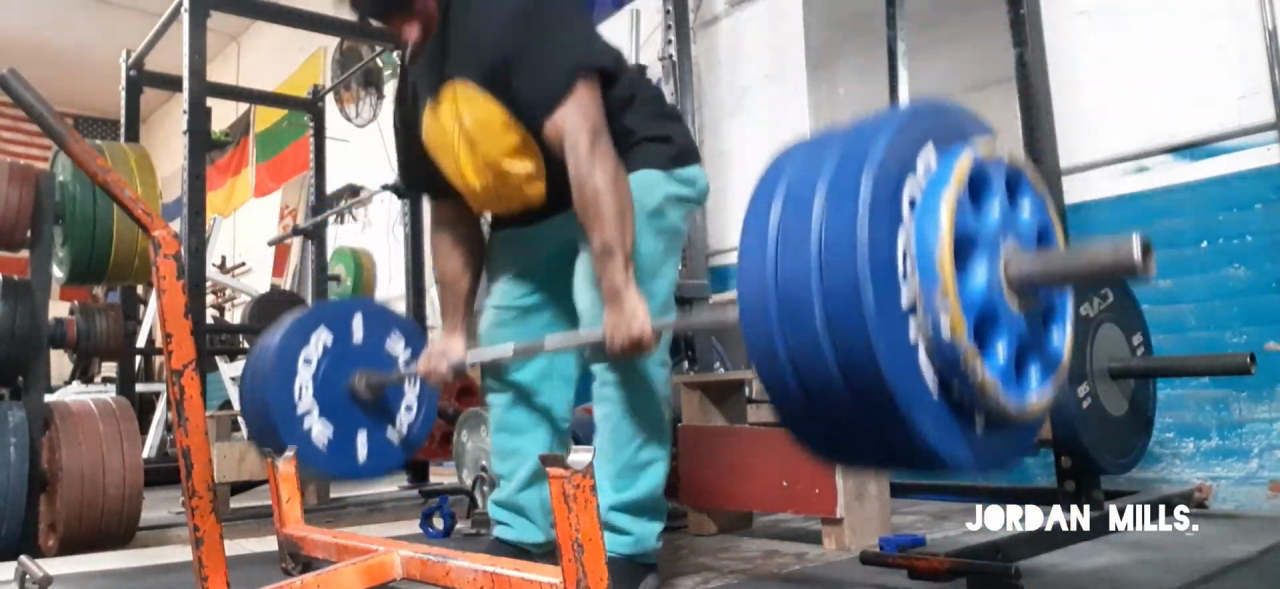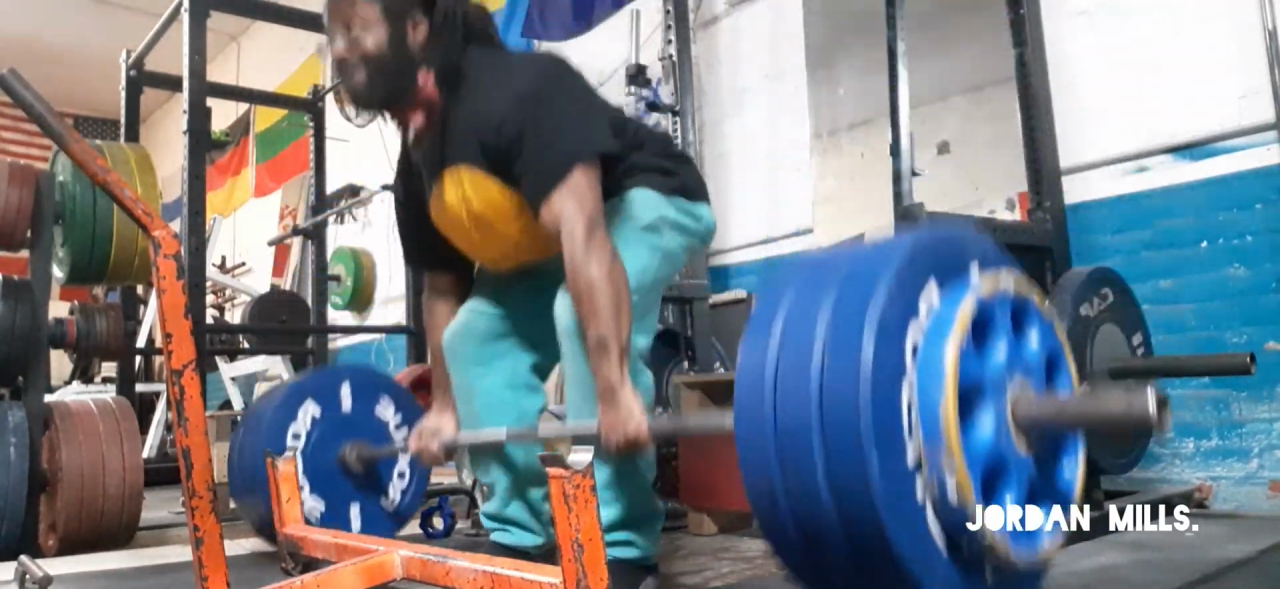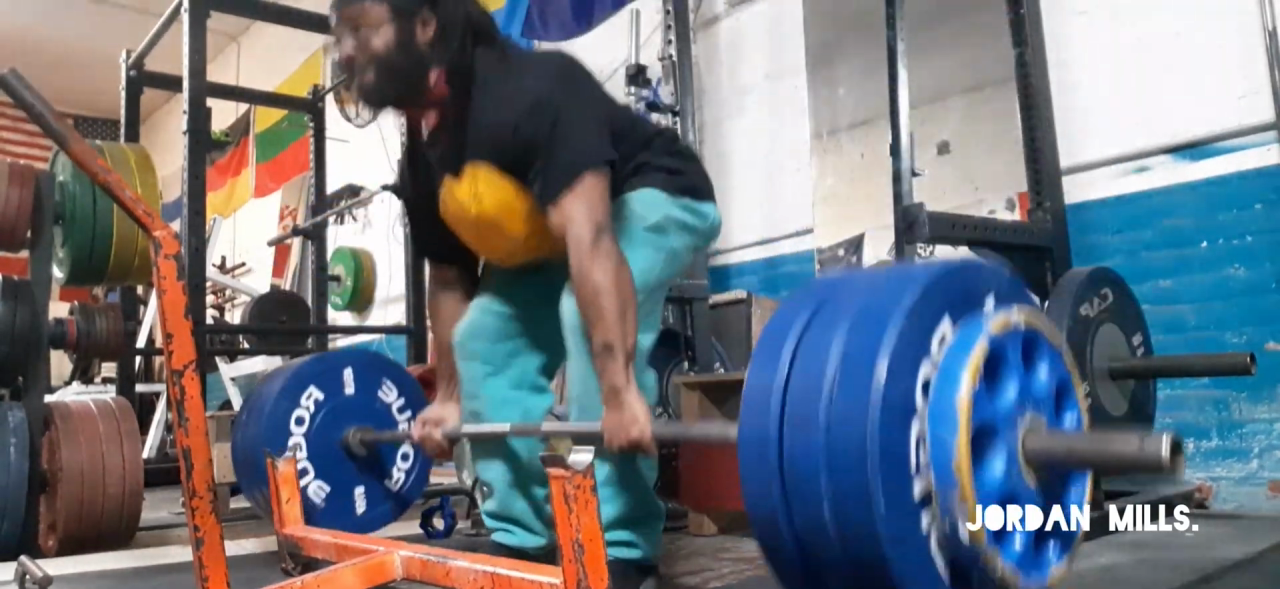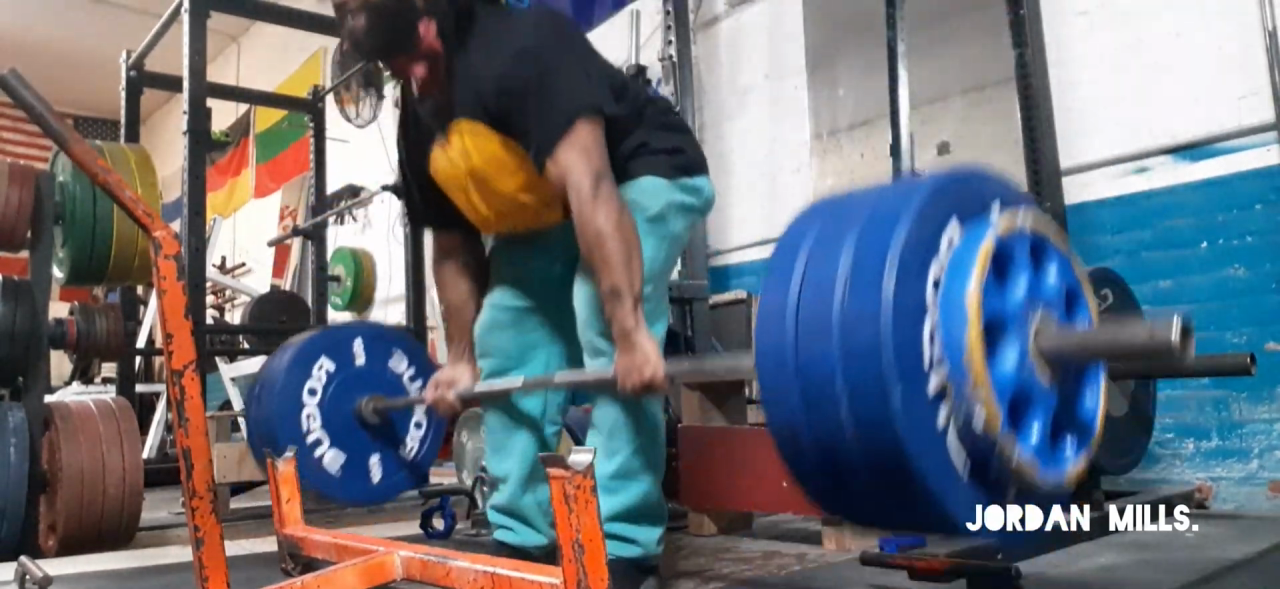
dt=0.2s
person 1, frame 1
right shoulder: (415, 87)
left elbow: (586, 146)
right elbow: (451, 218)
left wrist: (618, 290)
right wrist: (454, 331)
left hip: (635, 171)
left knee: (619, 348)
right knee: (513, 360)
right ankle: (523, 533)
person 1, frame 2
left shoulder: (518, 94)
right shoulder: (421, 159)
left elbow: (585, 237)
right elbow: (444, 286)
left wrist: (615, 392)
right wrist: (444, 406)
left hip: (648, 199)
left knee: (585, 321)
right knee: (475, 343)
right ankle: (519, 537)
person 1, frame 3
left shoulder: (529, 95)
right shoulder: (422, 158)
left elbow: (589, 243)
right elbow: (450, 280)
left wrist: (618, 395)
right wrist: (449, 397)
left hip: (653, 199)
left knee: (591, 322)
right knee: (483, 342)
right ankle: (521, 539)
person 1, frame 4
left shoulder: (518, 48)
right shoulder: (416, 119)
left elbow: (589, 187)
right elbow: (453, 245)
left wrist: (630, 329)
right wrist: (460, 357)
left hip: (641, 177)
left knee: (605, 325)
right knee: (505, 340)
right ankle: (523, 537)
